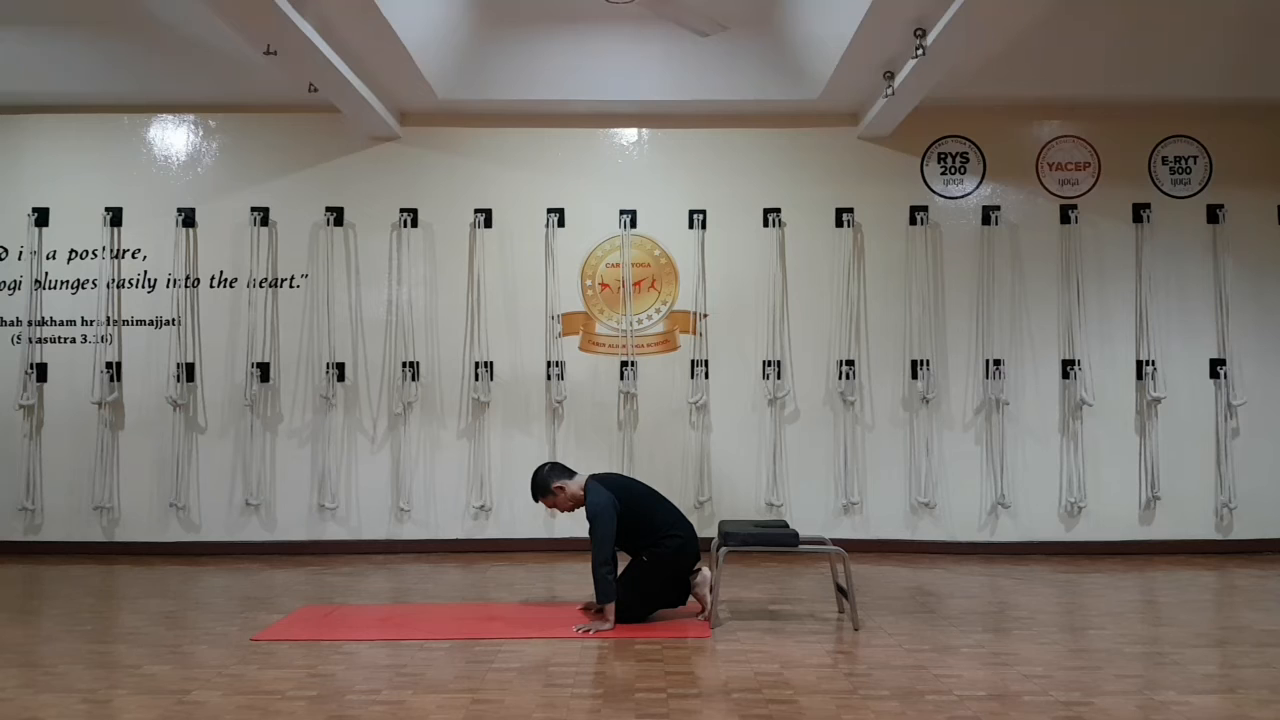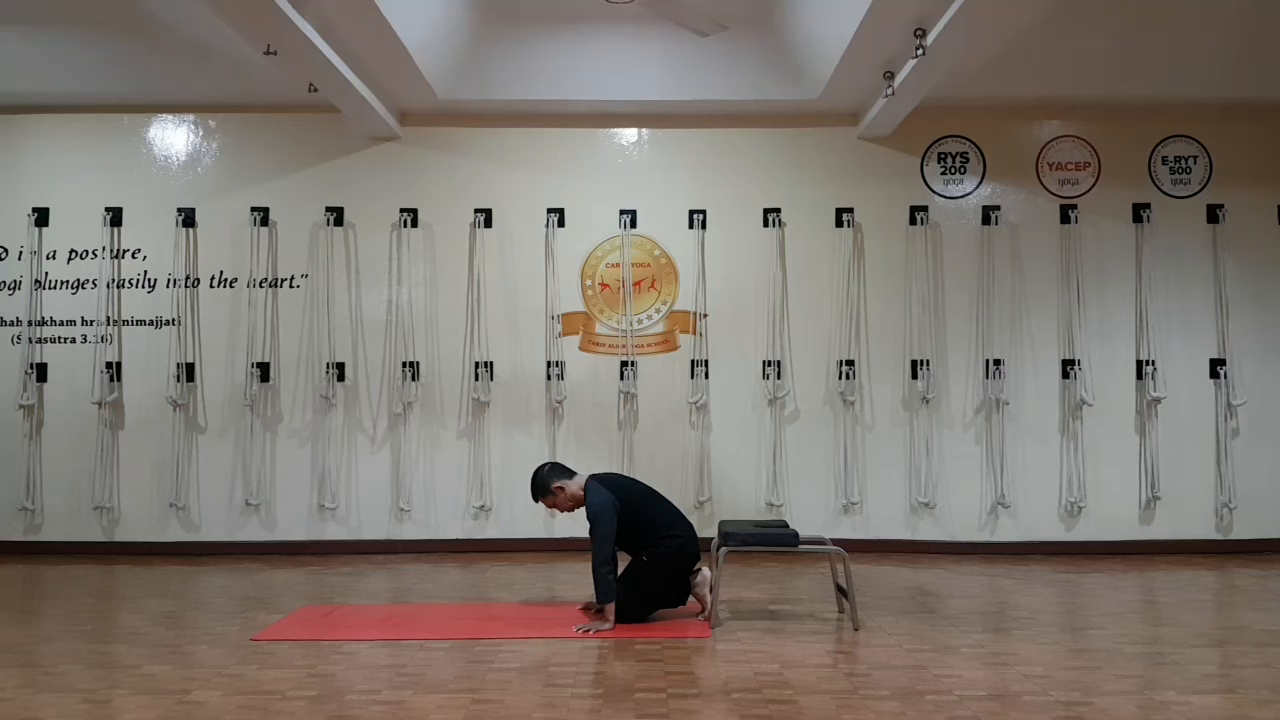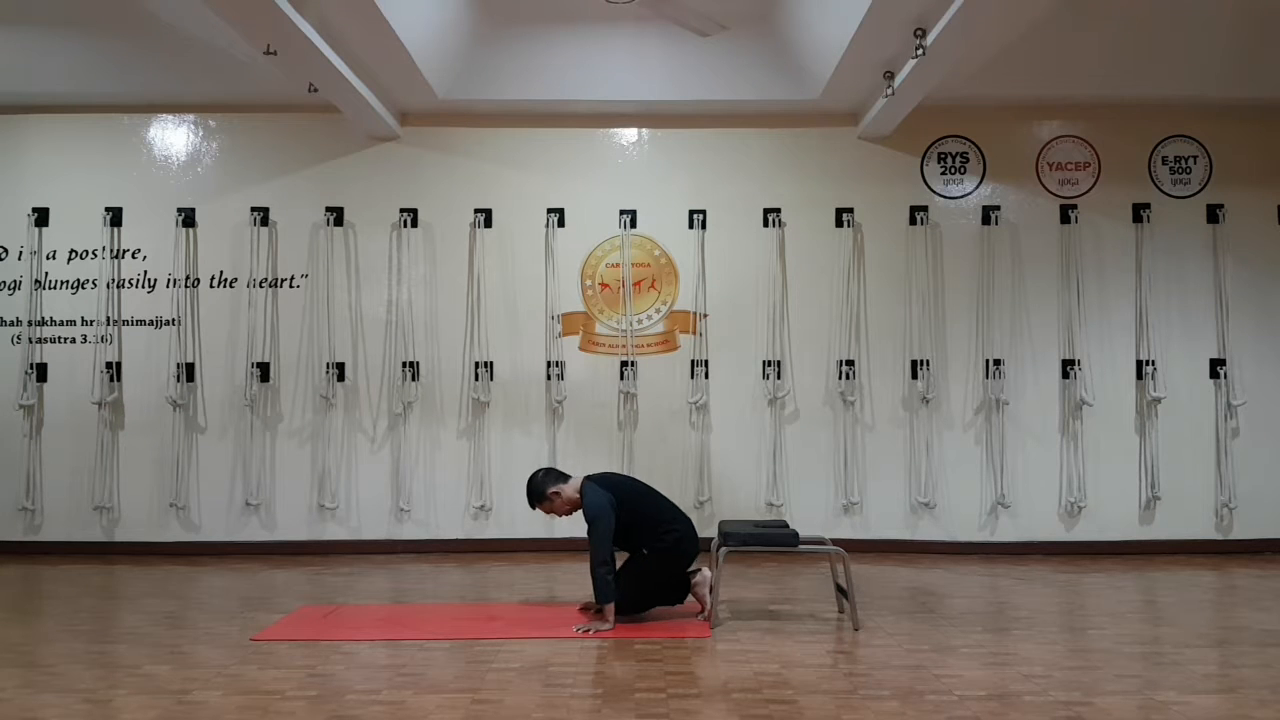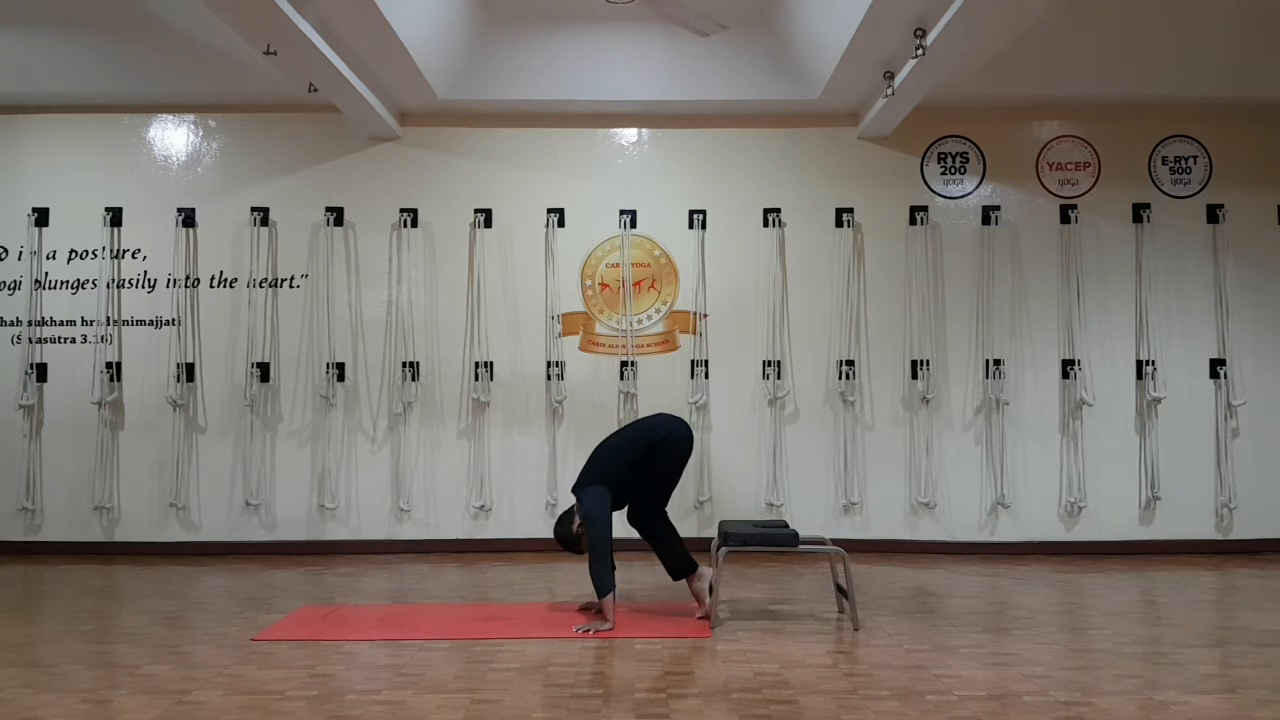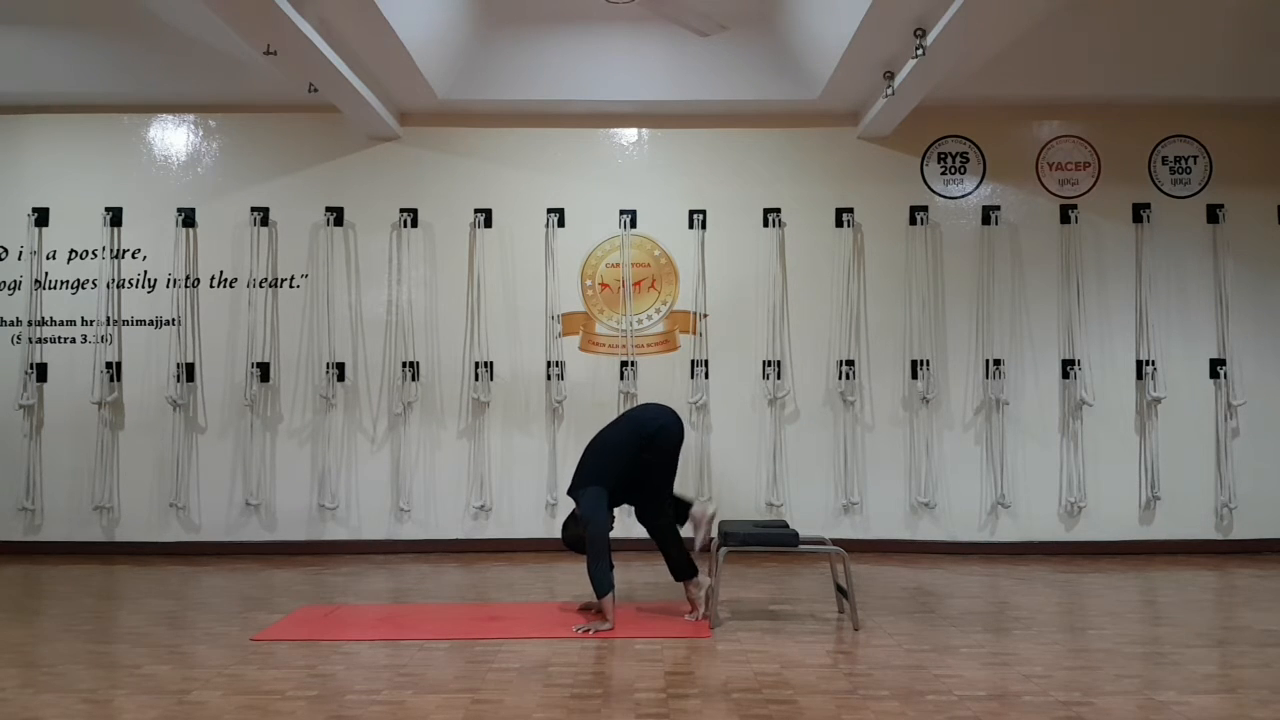
dt=1s
person 1, frame 1
left shoulder: (598, 501)
right shoulder: (599, 488)
left elbow: (602, 558)
right elbow: (607, 551)
left wrist: (608, 619)
right wrist: (605, 600)
left hip: (673, 546)
right hip: (675, 542)
left knee: (623, 610)
right knee: (622, 598)
left ankle: (692, 584)
right ankle: (691, 579)
person 1, frame 2
left shoulder: (598, 501)
right shoulder: (598, 488)
left elbow: (602, 559)
right elbow: (606, 553)
left wrist: (608, 619)
right wrist: (605, 600)
left hip: (673, 547)
right hip: (675, 543)
left knee: (623, 609)
right knee: (622, 597)
left ankle: (692, 585)
right ankle: (691, 579)
person 1, frame 3
left shoulder: (595, 501)
right shoulder: (594, 489)
left elbow: (601, 560)
right elbow: (604, 552)
left wrist: (608, 619)
right wrist: (604, 602)
left hip: (674, 543)
right hip: (674, 539)
left knee: (621, 603)
right knee: (622, 591)
left ankle: (692, 583)
right ankle: (693, 579)
person 1, frame 4
left shoulder: (591, 505)
right shoulder: (590, 498)
left elbow: (599, 558)
right elbow: (602, 553)
left wrist: (608, 619)
right wrist: (605, 602)
left hip: (668, 436)
right hip: (664, 436)
left knee: (646, 517)
right knee: (642, 516)
left ankle: (695, 575)
right ankle: (695, 574)
person 1, frame 5
left shoulder: (590, 506)
right shoulder: (591, 498)
left elbow: (597, 560)
right elbow: (602, 553)
left wrist: (607, 619)
right wrist: (605, 603)
left hip: (658, 427)
right hip: (652, 425)
left knee: (653, 513)
right knee: (636, 495)
left ankle: (693, 582)
right ankle: (694, 512)
